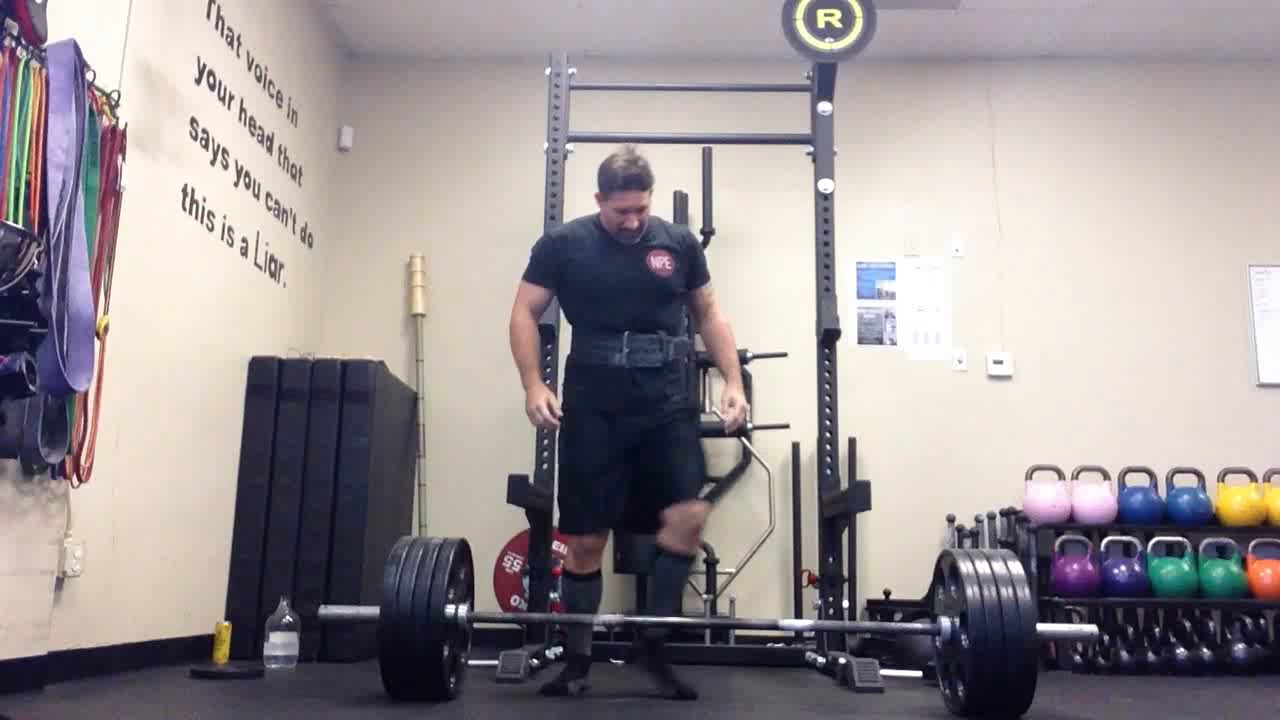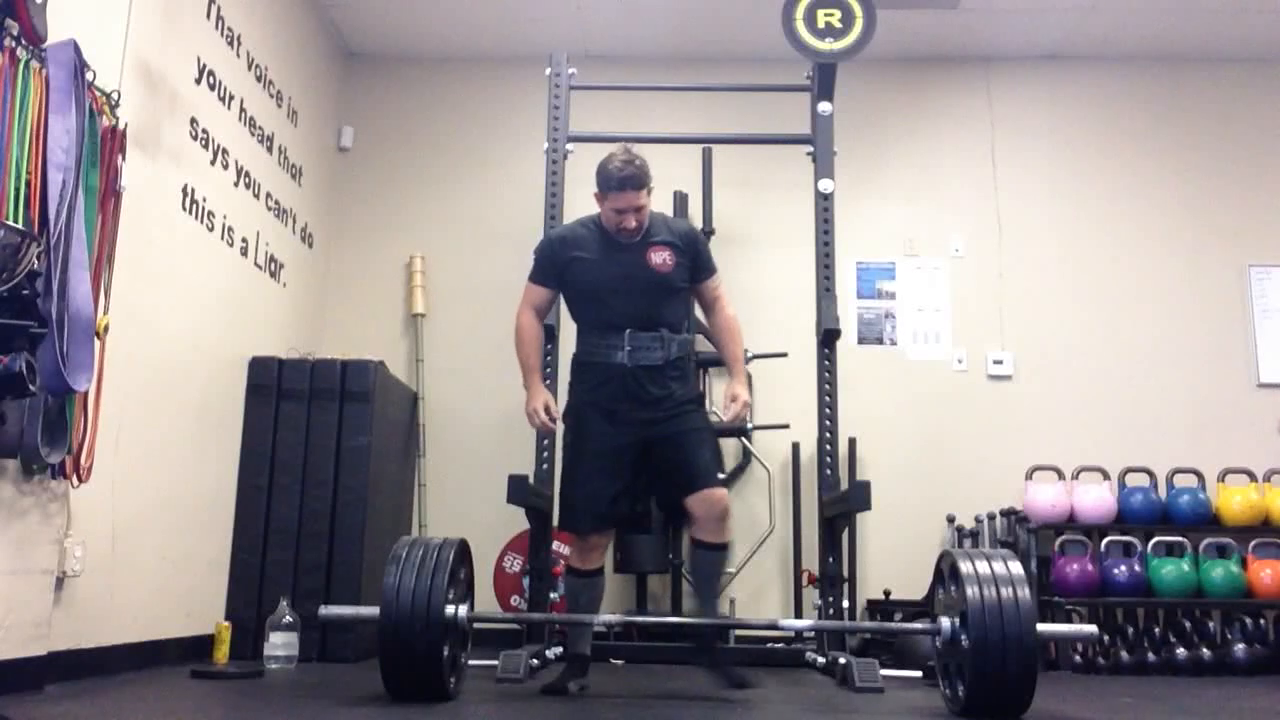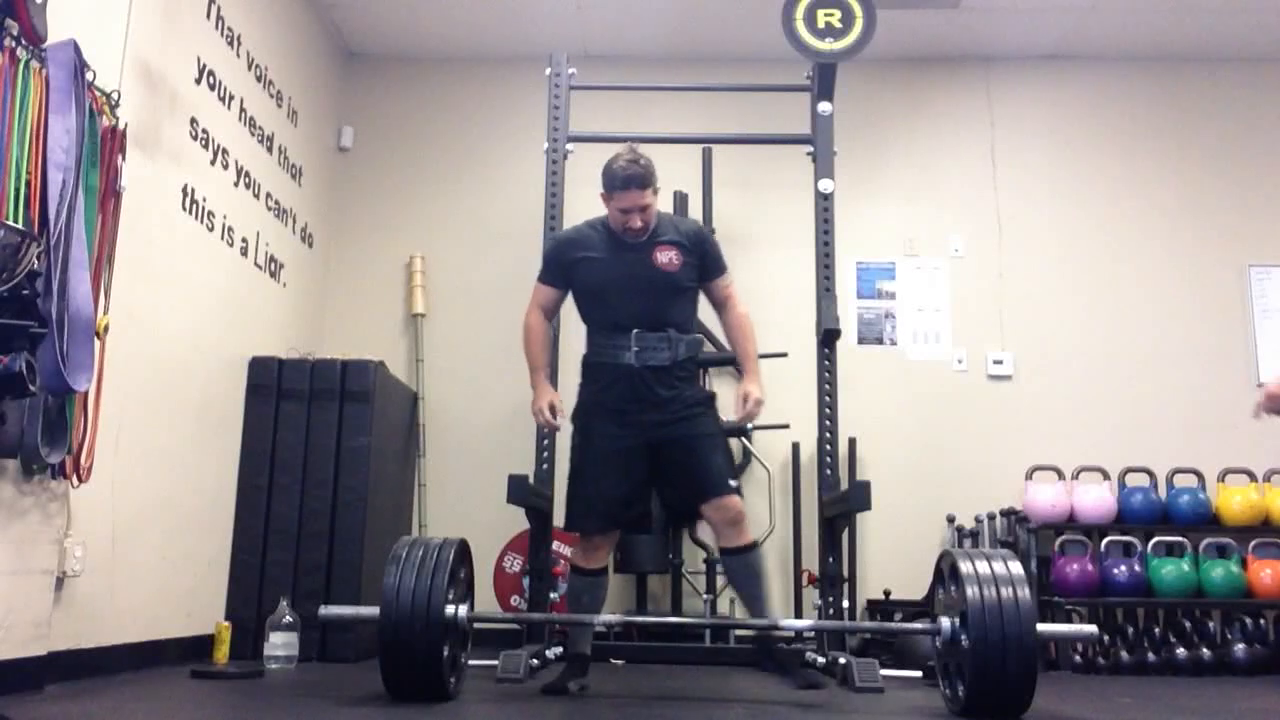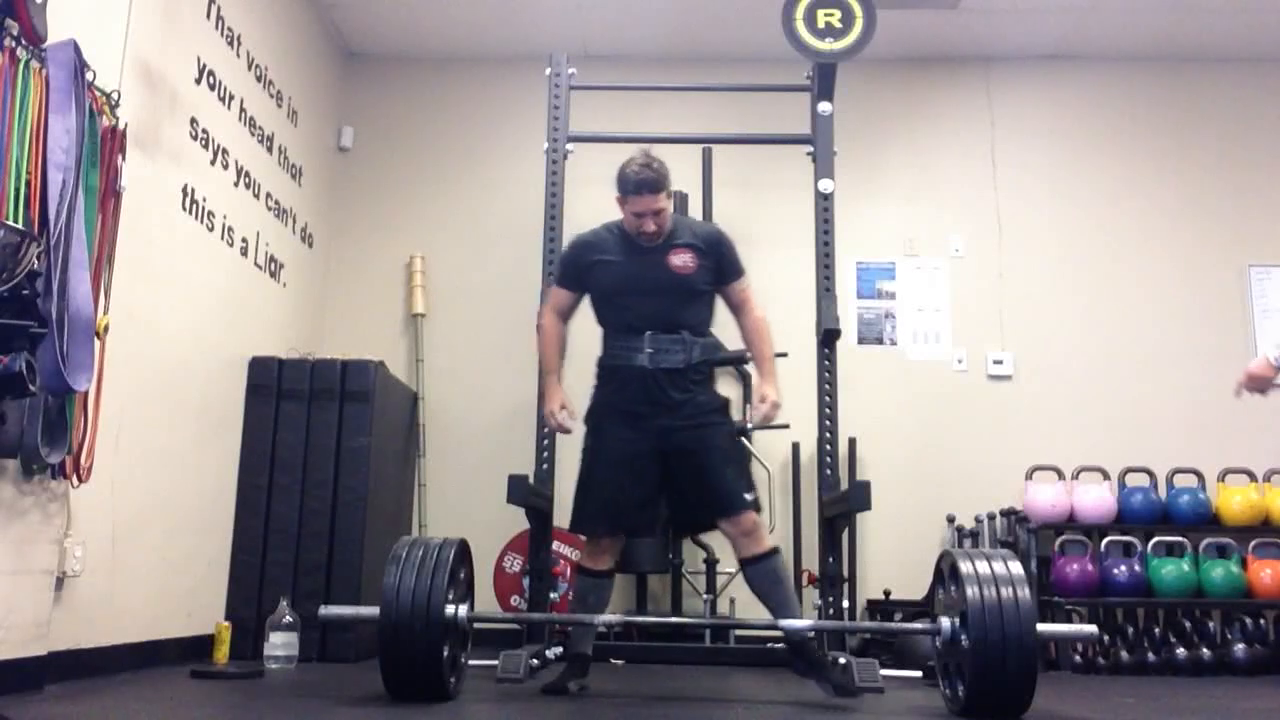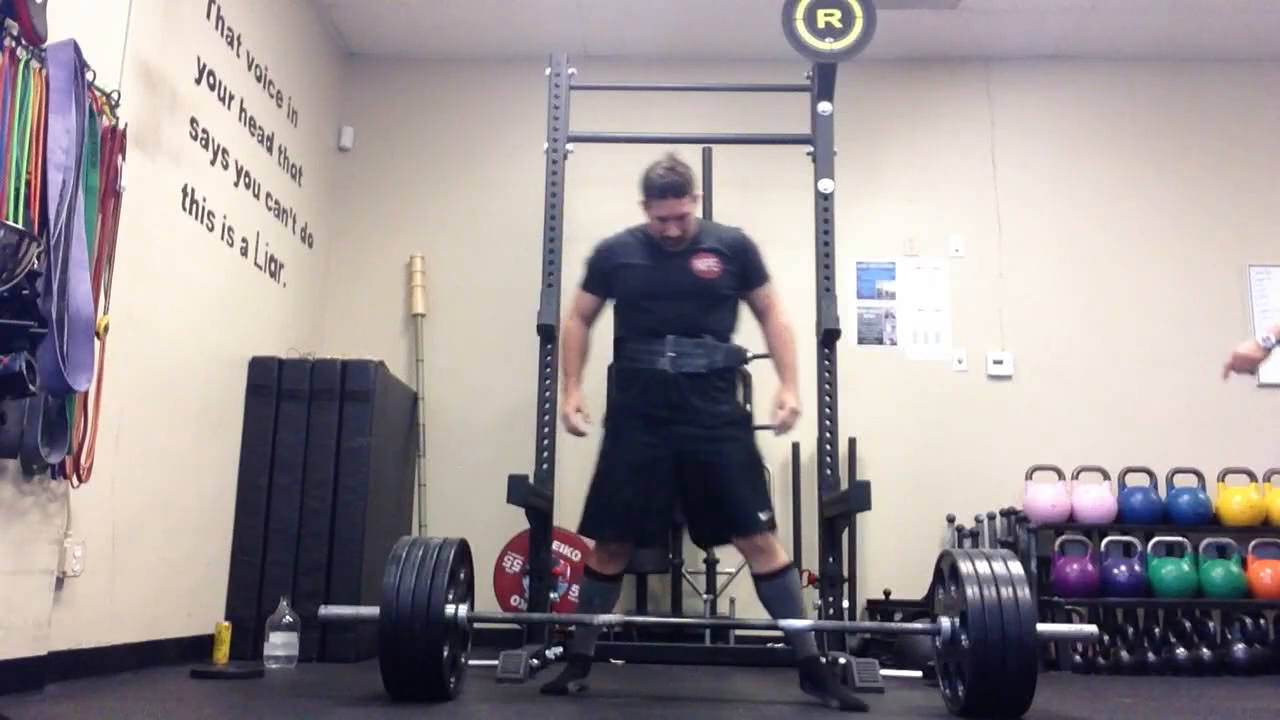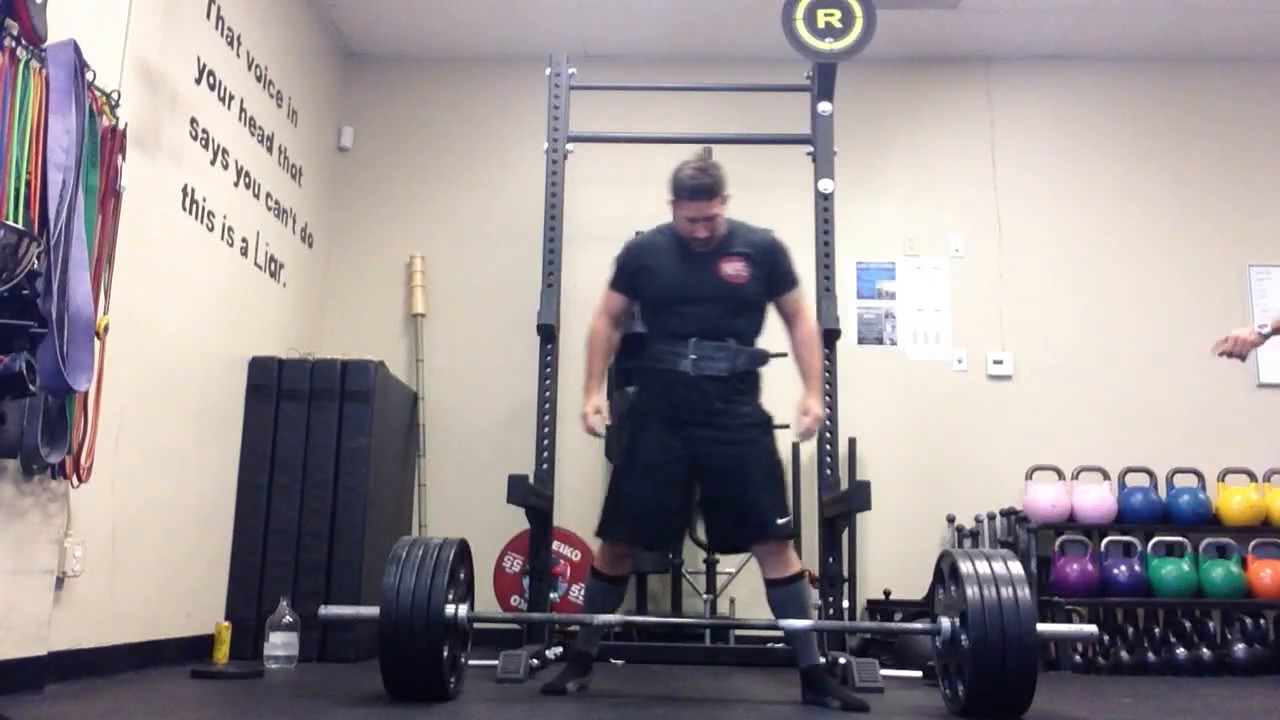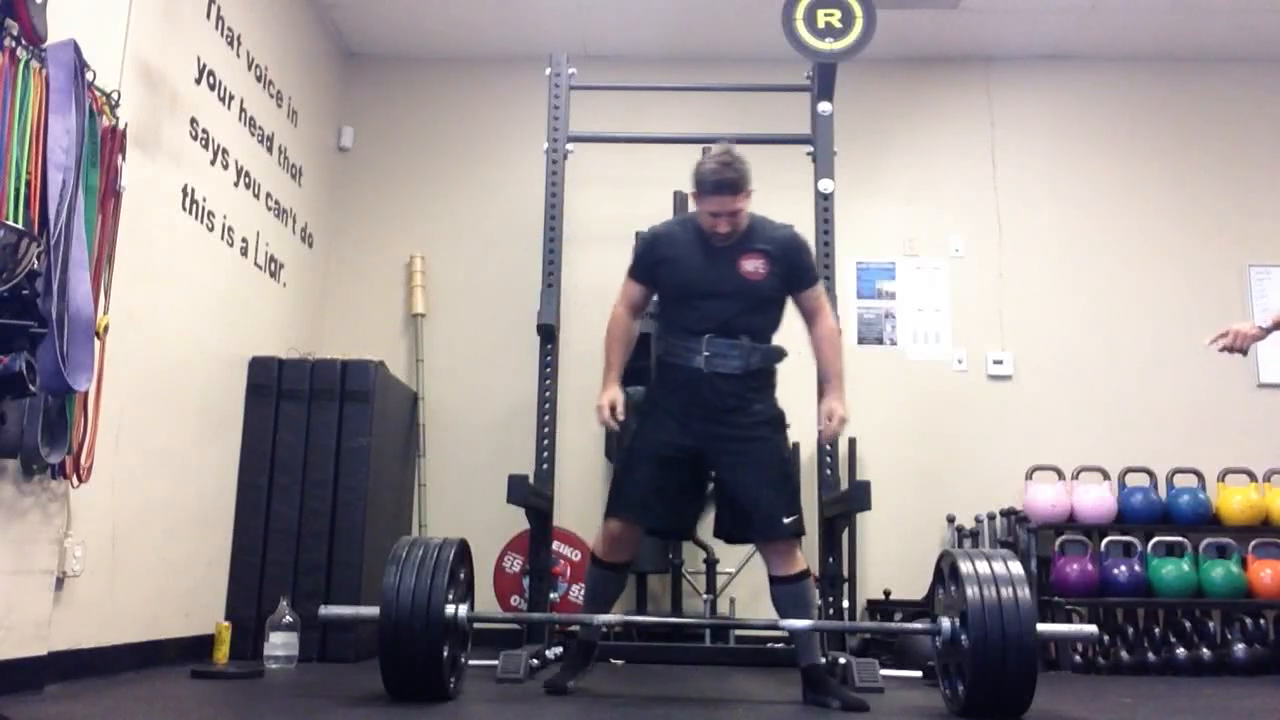
dt=0.1s
person 1, frame 1
left shoulder: (679, 243)
right shoulder: (562, 245)
left elbow: (709, 315)
right elbow: (525, 314)
left wrist: (733, 382)
right wrist: (534, 385)
left hip: (665, 400)
right hip: (593, 405)
left knee: (687, 516)
right knee: (585, 537)
left ankle: (655, 644)
right ankle: (577, 660)
person 1, frame 2
left shoulder: (682, 238)
right shoulder: (564, 245)
left elbow: (717, 306)
right elbow: (530, 314)
left wrist: (737, 377)
right wrist: (534, 386)
left hip: (673, 396)
right hip: (598, 403)
left knee: (711, 503)
right knee: (589, 535)
left ankle: (709, 638)
right ankle: (576, 660)
person 1, frame 3
left shoulder: (691, 238)
right shoulder: (572, 246)
left elbow: (729, 305)
right elbow: (538, 313)
left wrist: (750, 374)
right wrist: (542, 384)
left hip: (681, 398)
right hip: (608, 407)
left knee: (726, 510)
right knee: (594, 534)
left ankle: (770, 643)
right ankle: (576, 660)
person 1, frame 4
left shoulder: (707, 241)
right shoulder: (589, 250)
left elbow: (747, 308)
right elbow: (553, 316)
left wrist: (767, 378)
right wrist: (553, 386)
left hip: (695, 402)
right hip: (620, 410)
left knee: (744, 522)
right knee: (602, 537)
left ankle: (804, 649)
right ankle: (577, 660)
person 1, frame 5
left shoulder: (732, 248)
right shoulder: (614, 253)
left elbow: (771, 315)
right elbow: (578, 320)
left wrist: (789, 385)
right wrist: (572, 389)
left hip: (715, 412)
right hip: (638, 414)
left knee: (758, 537)
right knee: (609, 541)
left ankle: (812, 668)
right ankle: (578, 661)
person 1, frame 6
left shoulder: (761, 249)
right shoulder: (642, 253)
left elbow: (799, 318)
right elbow: (608, 321)
left wrist: (813, 391)
right wrist: (593, 390)
left hip: (737, 416)
right hip: (660, 415)
left knee: (774, 543)
right knee: (618, 543)
left ankle: (813, 674)
right ankle: (580, 659)
person 1, frame 7
left shoulder: (782, 244)
right shoulder: (663, 242)
left elbow: (819, 317)
right elbow: (627, 311)
left wrist: (834, 392)
right wrist: (611, 382)
left hip: (749, 413)
right hip: (671, 406)
left knee: (780, 540)
right knee: (620, 527)
left ankle: (813, 674)
right ankle: (581, 650)
